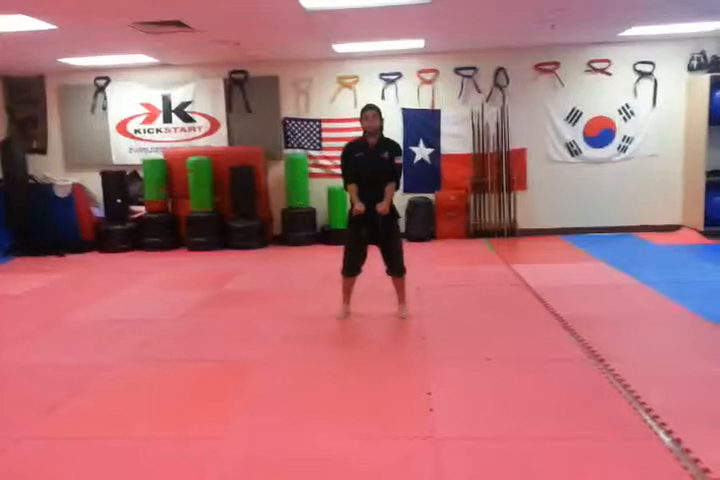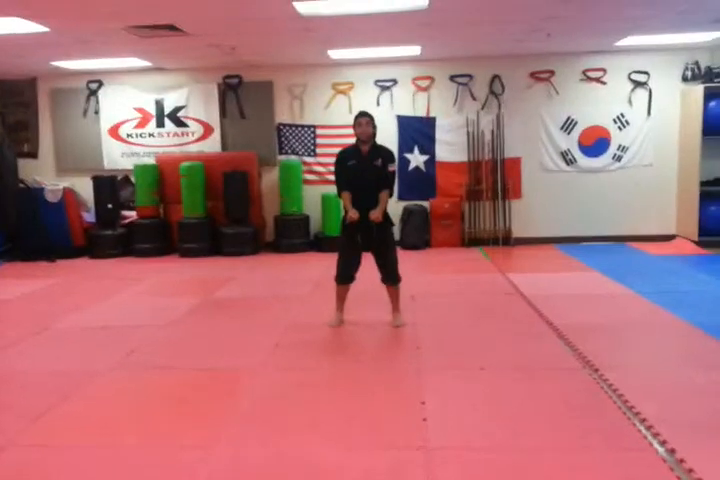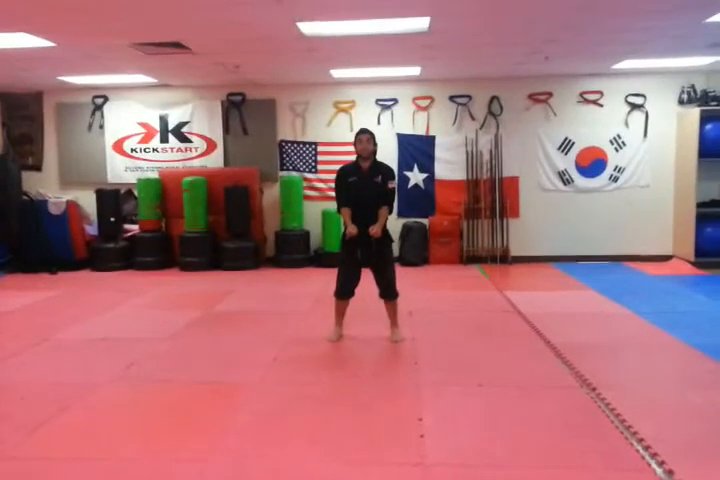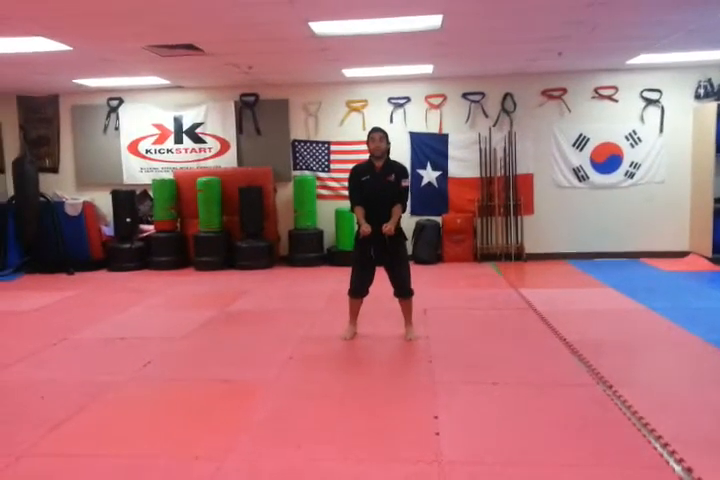
dt=0.5s
person 1, frame 1
left shoulder: (392, 147)
right shoulder: (351, 149)
left elbow: (393, 180)
right elbow: (349, 180)
left wrist: (386, 202)
right wrist: (356, 202)
left hip: (385, 210)
right hip: (360, 210)
left knee: (395, 260)
right knee: (351, 261)
left ankle: (402, 304)
right ankle: (345, 305)
person 1, frame 2
left shoulder: (385, 155)
right shoulder: (344, 156)
left elbow: (387, 187)
right elbow: (343, 187)
left wrist: (380, 209)
right wrist: (349, 209)
left hip: (378, 217)
right hip: (353, 217)
left knee: (390, 267)
right knee: (344, 269)
left ankle: (396, 312)
right ankle: (339, 312)
person 1, frame 3
left shoulder: (386, 172)
right shoulder: (345, 173)
left elbow: (387, 203)
right elbow: (343, 203)
left wrist: (379, 224)
right wrist: (349, 224)
left hip: (378, 233)
right hip: (353, 233)
left knee: (387, 283)
right knee: (344, 283)
left ankle: (394, 327)
right ankle: (338, 327)
person 1, frame 4
left shoulder: (399, 170)
right shoulder: (358, 171)
left elbow: (400, 202)
right elbow: (356, 202)
left wrist: (392, 222)
right wrist: (363, 223)
left hip: (392, 232)
right hip: (366, 232)
left knee: (402, 282)
right knee: (358, 282)
left ankle: (409, 325)
right ankle: (352, 325)
